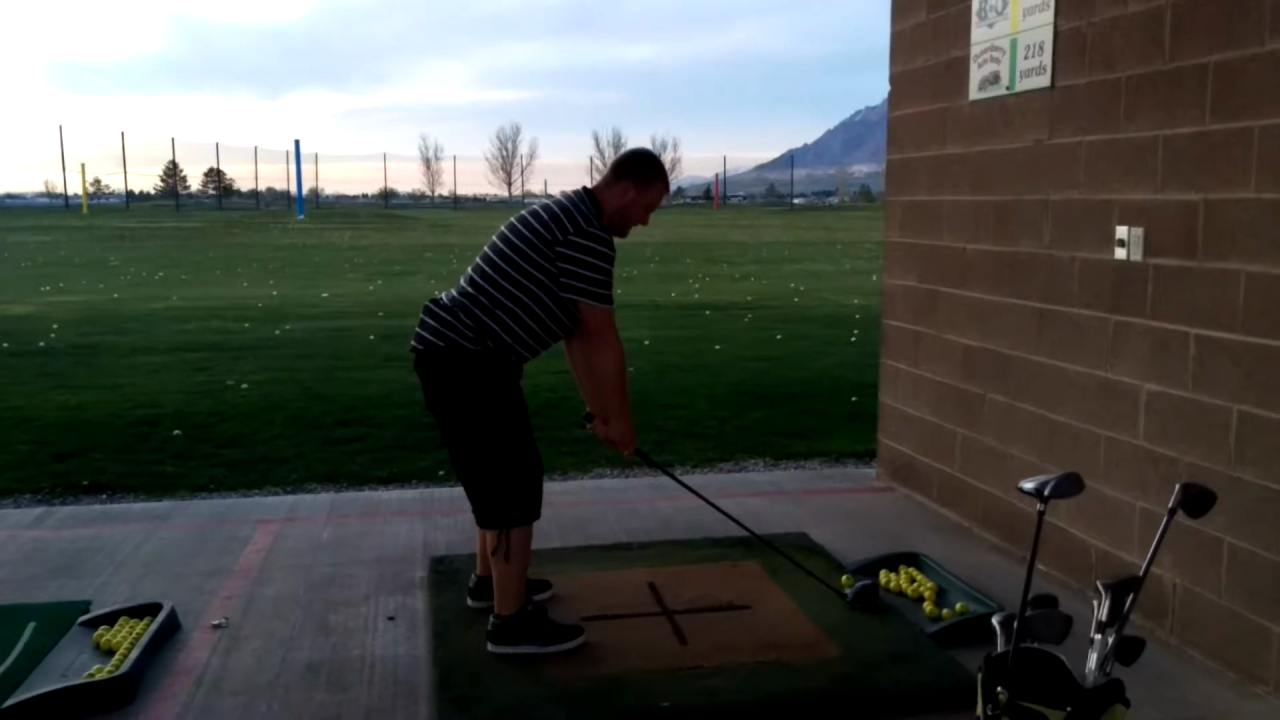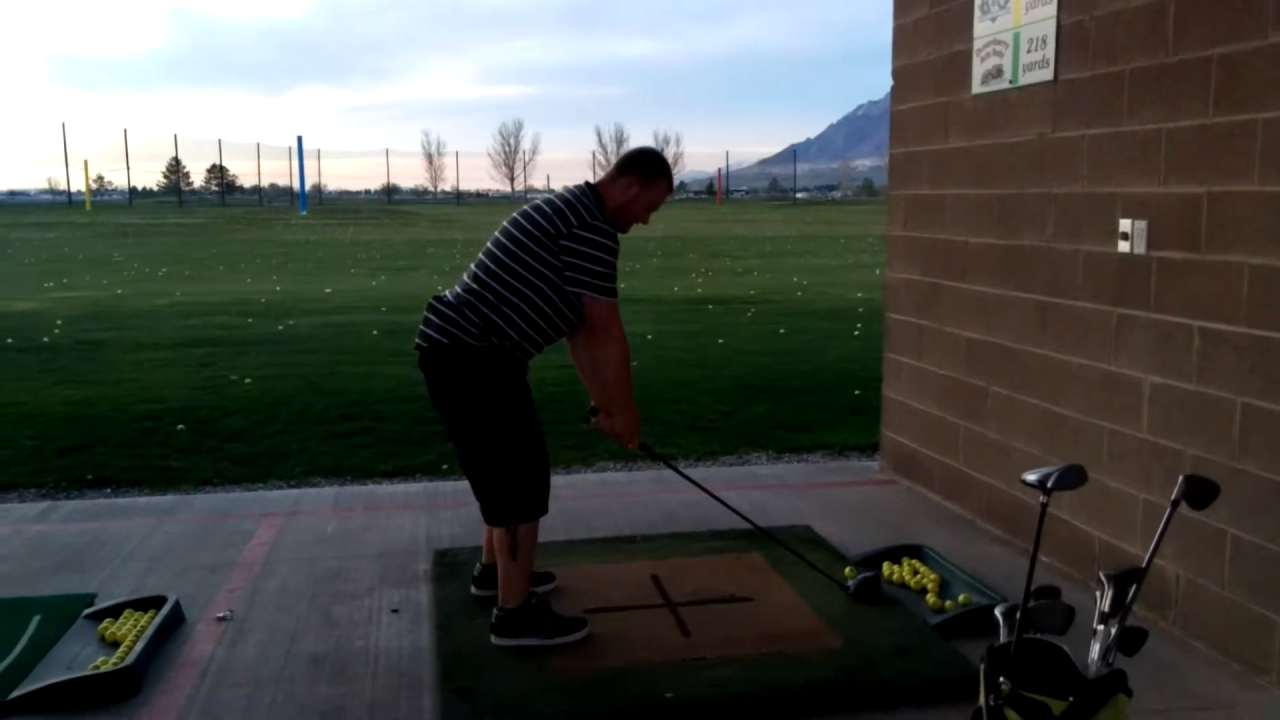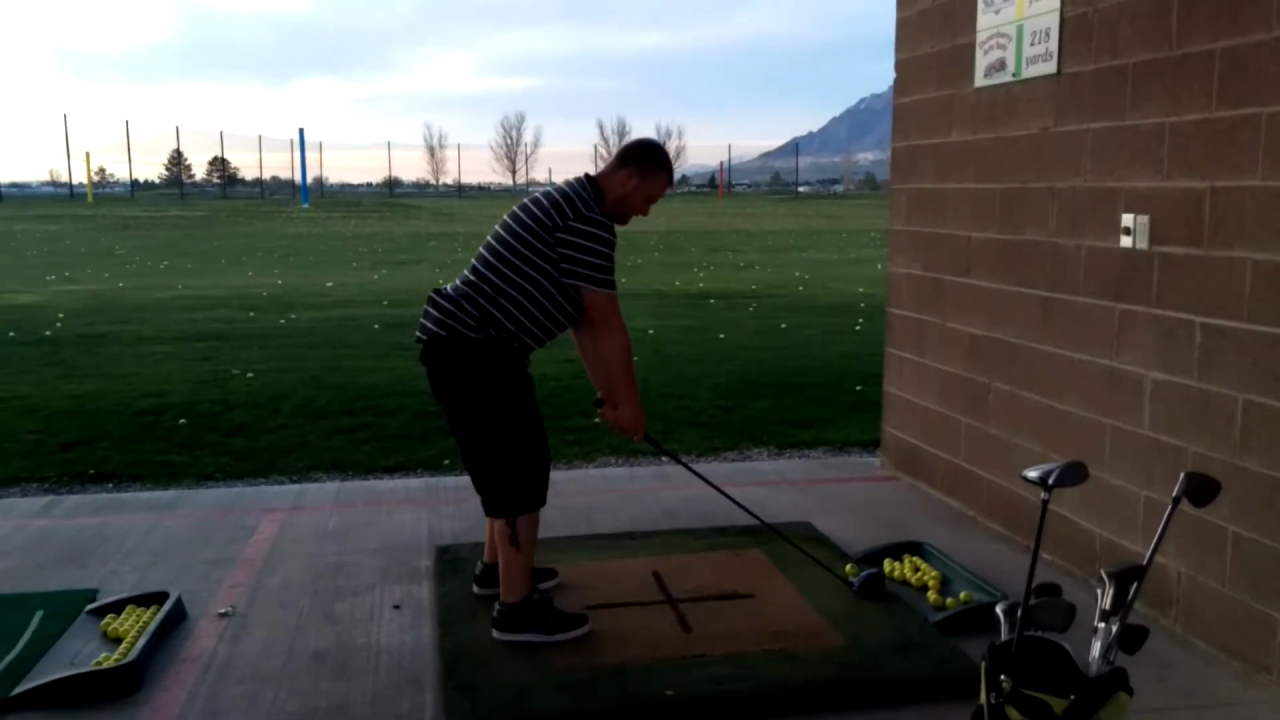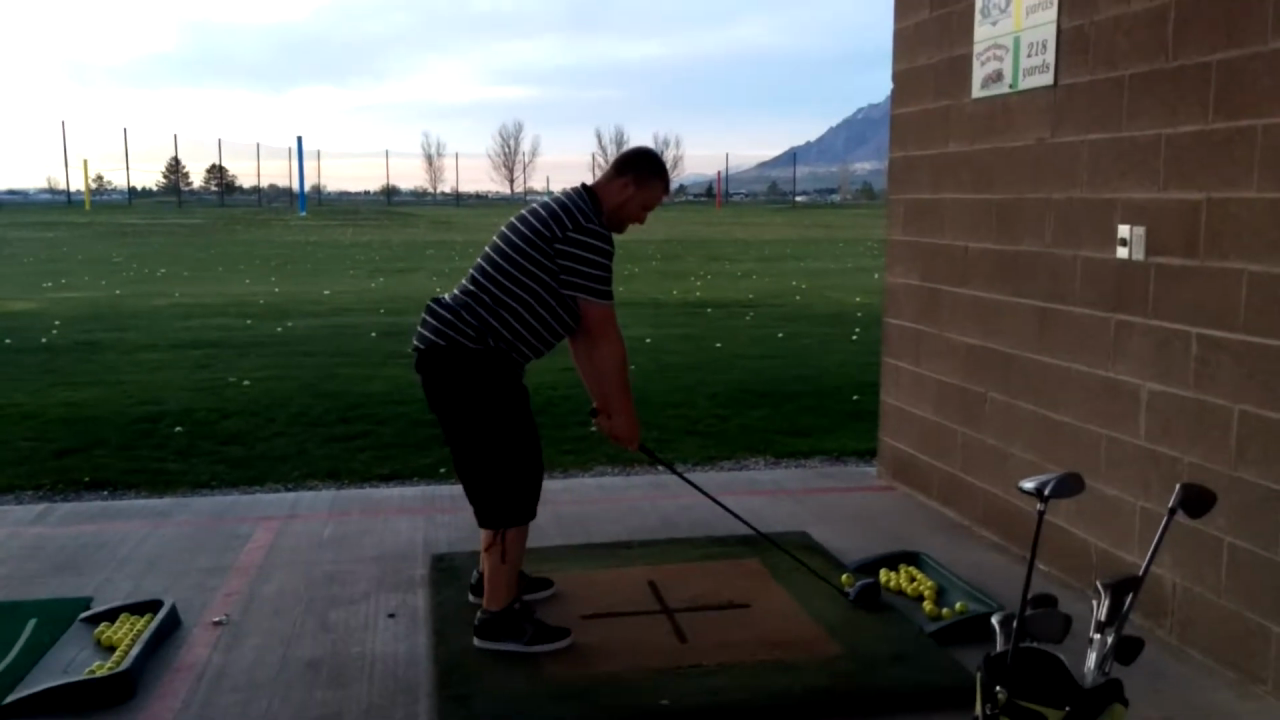
dt=0.2s
person 1, frame 1
left shoulder: (567, 218)
right shoulder: (588, 234)
left elbow: (576, 333)
right elbow: (602, 339)
left wrist: (597, 410)
right wrist: (619, 417)
left hip: (452, 349)
right hip: (468, 358)
left knee: (499, 472)
right knee: (513, 482)
left ankle: (491, 579)
right ankle: (511, 621)
person 1, frame 2
left shoulder: (570, 213)
right shoulder: (591, 228)
left elbow: (579, 328)
right elbow: (606, 333)
left wrist: (601, 404)
right wrist: (623, 412)
left hip: (457, 345)
right hip: (472, 355)
left knee: (508, 464)
right knee: (519, 475)
left ankle: (494, 568)
right ankle: (515, 614)
person 1, frame 3
left shoulder: (571, 205)
right shoulder: (587, 220)
left elbow: (583, 320)
right elbow: (606, 325)
left wrist: (607, 396)
right wrist: (628, 404)
left hip: (464, 341)
right hip: (472, 350)
left knee: (511, 461)
right knee: (520, 471)
left ankle: (498, 566)
right ankle: (516, 608)
person 1, frame 4
left shoulder: (567, 215)
right shoulder: (587, 231)
left elbow: (579, 330)
right elbow: (603, 335)
left wrist: (602, 406)
right wrist: (623, 414)
left hip: (456, 350)
right hip: (468, 359)
left knee: (508, 471)
right knee: (512, 479)
left ankle: (493, 576)
right ankle: (498, 617)
